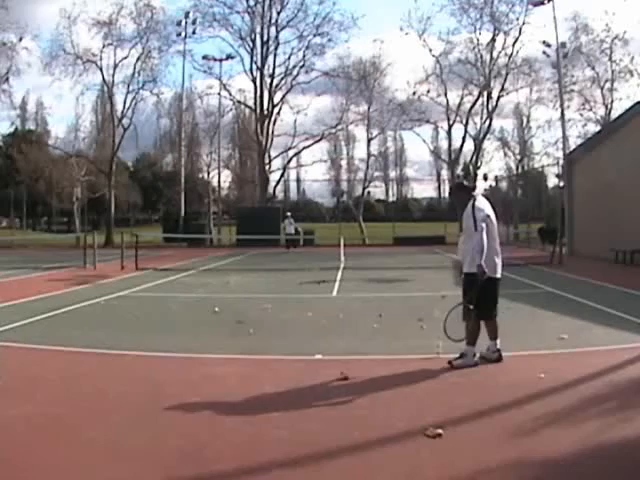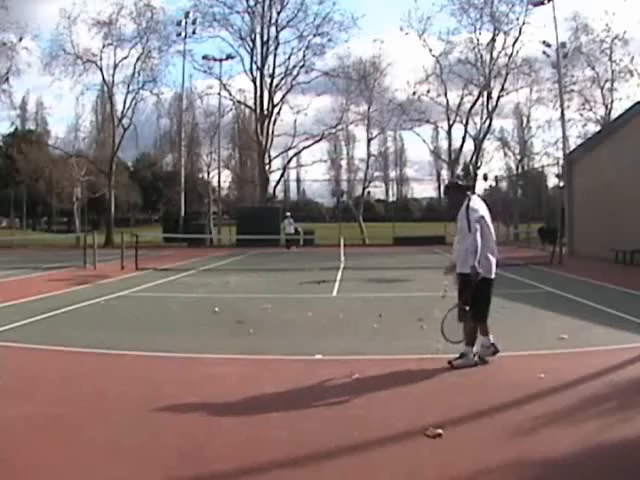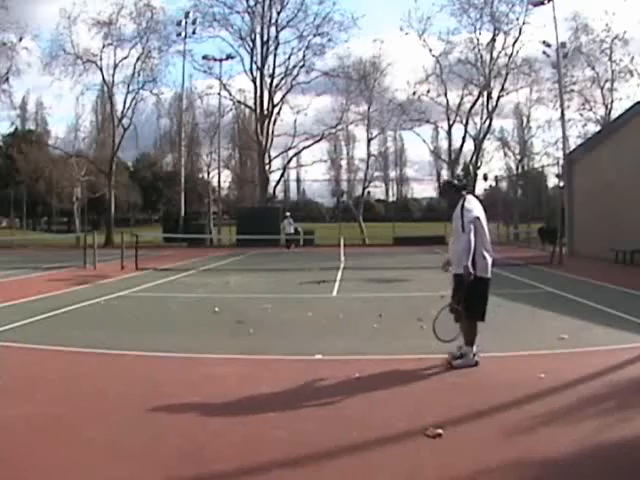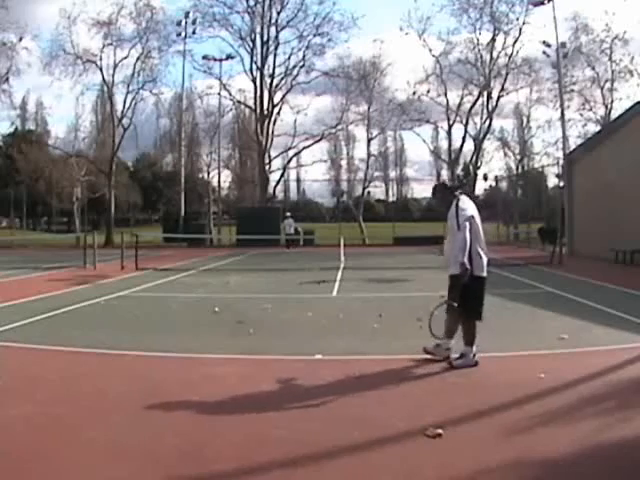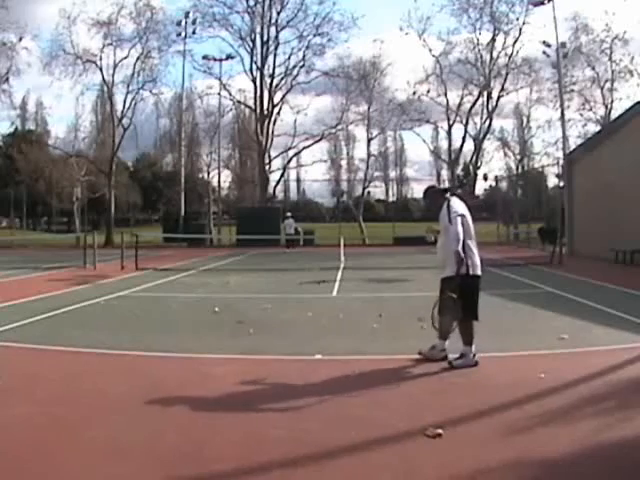
dt=0.2s
person 1, frame 1
left shoulder: (474, 207)
right shoulder: (478, 205)
left elbow: (479, 236)
left wrist: (479, 263)
right wrist: (465, 263)
left hip: (478, 270)
right hip: (486, 268)
left knee: (473, 313)
right knee: (487, 313)
left ankle: (469, 354)
right ankle: (494, 349)
person 1, frame 2
left shoulder: (469, 208)
right shoulder: (473, 205)
left elbow: (474, 238)
left wrist: (473, 264)
right wrist: (456, 263)
left hip: (474, 270)
right hip: (471, 268)
left knee: (470, 313)
right knee: (475, 312)
left ankle: (469, 354)
right ankle: (488, 344)
person 1, frame 3
left shoulder: (464, 207)
right shoulder: (468, 204)
left elbow: (467, 238)
left wrist: (465, 265)
right wrist: (452, 259)
left hip: (471, 270)
right hip: (468, 268)
left knee: (468, 313)
right knee: (462, 310)
left ankle: (469, 354)
right ankle: (466, 348)
person 1, frame 4
left shoulder: (459, 206)
right shoulder: (460, 205)
left elbow: (463, 235)
left wrist: (462, 261)
left hip: (468, 270)
right hip: (460, 269)
left knee: (466, 313)
right knee: (454, 310)
left ankle: (469, 354)
right ankle: (445, 347)
person 1, frame 5
left shoulder: (450, 206)
right shoulder: (449, 206)
left elbow: (455, 229)
left wrist: (457, 251)
right wrist: (437, 234)
left hip: (462, 269)
right hip: (452, 269)
left knee: (463, 314)
right knee: (446, 310)
left ankle: (469, 355)
right ankle: (440, 348)
